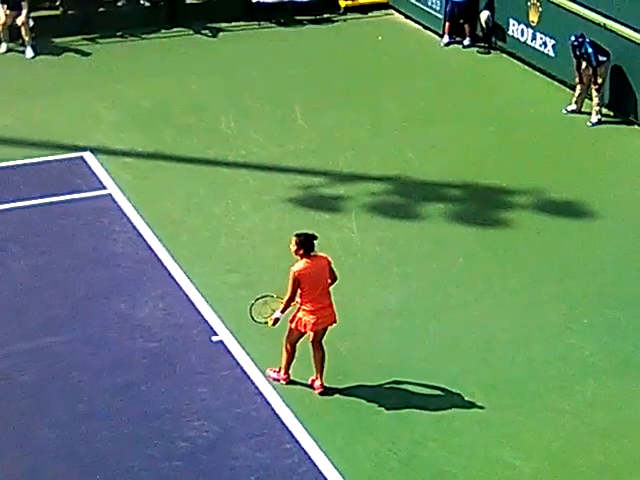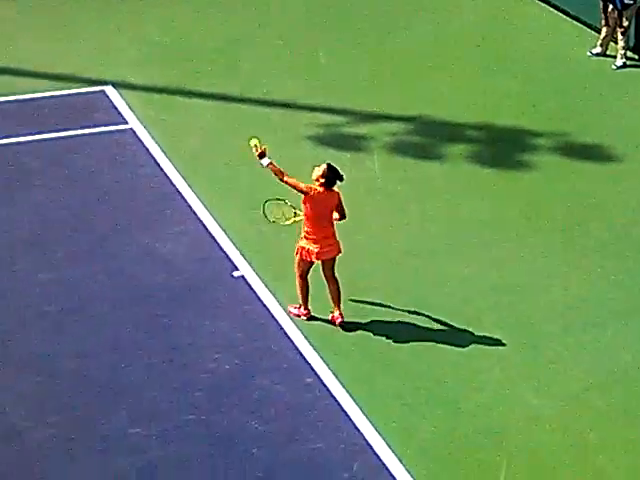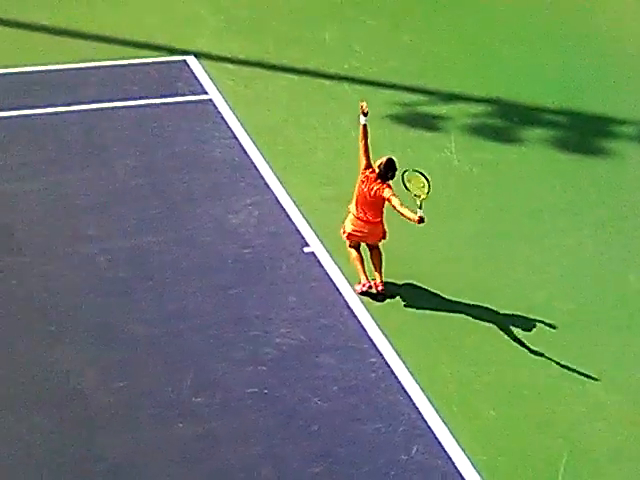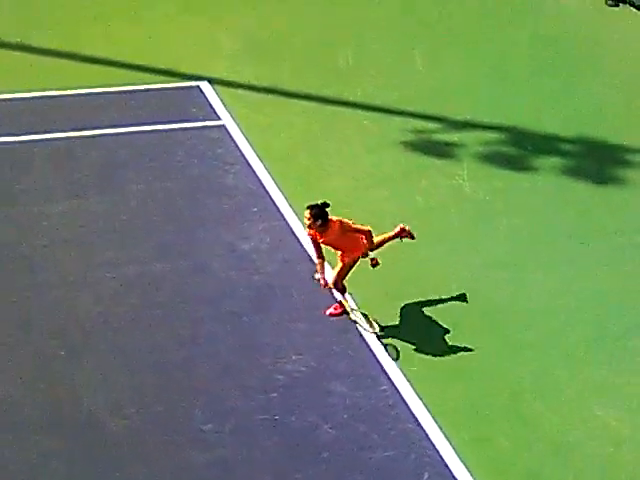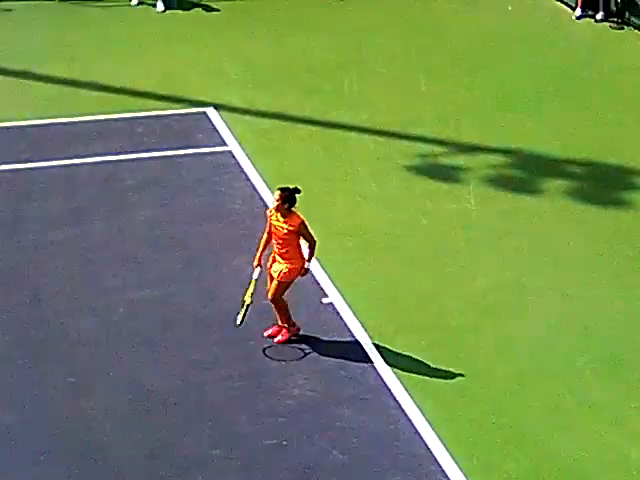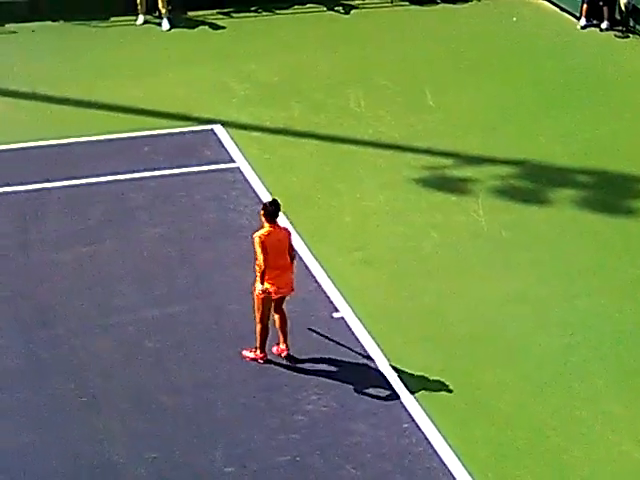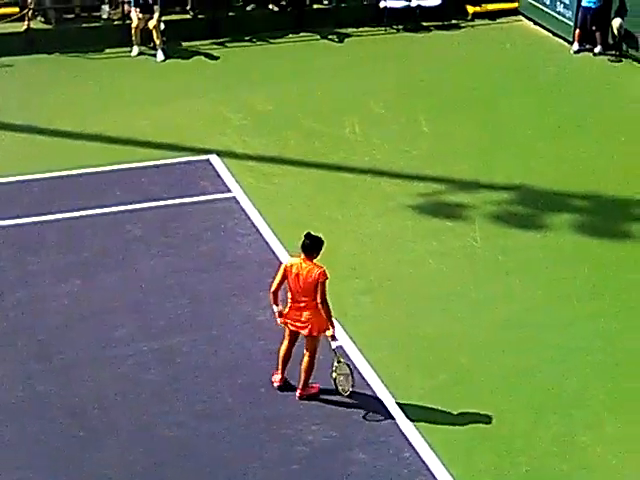
dt=0.7s
person 1, frame 1
left shoulder: (296, 270)
right shoulder: (324, 259)
left elbow: (290, 298)
right elbow: (333, 279)
left wrist: (278, 314)
left hip: (308, 314)
right hip: (326, 311)
left knee: (290, 342)
right knee: (317, 344)
left ankle: (283, 374)
right ankle: (318, 381)
person 1, frame 2
left shoulder: (310, 192)
right shoulder: (335, 195)
left elbow: (284, 177)
right elbow: (342, 216)
left wrist: (265, 160)
left hip: (311, 244)
right hip: (330, 243)
left knee: (301, 274)
right knee: (330, 276)
left ankle: (304, 309)
right ankle: (337, 314)
person 1, frame 3
left shoulder: (366, 173)
right shoulder: (386, 190)
left elbow: (364, 144)
right elbow: (400, 208)
left wrist: (363, 119)
right wrist: (415, 217)
left hip: (355, 225)
right hip: (374, 229)
left knee: (353, 247)
right knee: (374, 249)
left ankle: (365, 282)
right ankle: (378, 282)
person 1, frame 4
left shoulder: (337, 226)
right shoulder: (312, 232)
left elbow: (366, 231)
right elbow: (319, 256)
left wrist: (369, 249)
right wrist: (321, 277)
left hip: (351, 251)
left knee: (335, 281)
right knee: (374, 247)
left ankle: (342, 303)
right ankle: (399, 232)
person 1, frame 5
left shoulder: (297, 223)
right shoulder: (272, 214)
left elbow: (312, 242)
right elbow: (267, 234)
left wrist: (307, 264)
right wrist: (259, 256)
left hip: (290, 265)
right hip: (276, 259)
left knee: (273, 297)
right knee: (276, 295)
left ankle: (291, 327)
right ankle: (283, 324)
person 1, frame 6
left shoulder: (260, 236)
right shoulder: (285, 232)
left elbow: (263, 265)
right elbow: (292, 255)
left wrist: (260, 284)
left hip: (268, 283)
right hip: (286, 280)
left knee: (261, 319)
right knee: (278, 310)
left ankle: (260, 353)
right ankle: (283, 347)
person 1, frame 7
left shoulder: (289, 263)
right shoulder: (319, 272)
left elbow: (274, 290)
right elbow: (322, 302)
left wrist: (276, 307)
right wrist: (331, 325)
left hip: (293, 314)
right hip: (312, 318)
left knee: (288, 342)
right knee: (310, 353)
left ankle: (280, 377)
right ankle: (302, 389)
